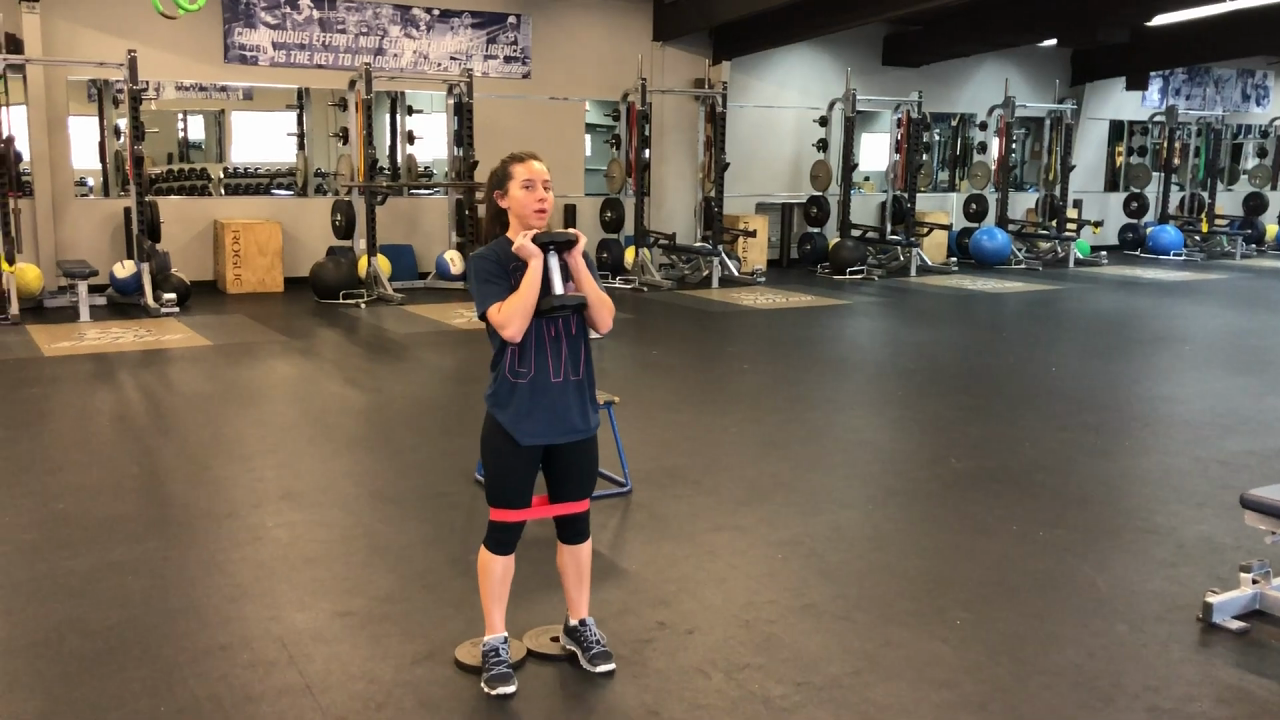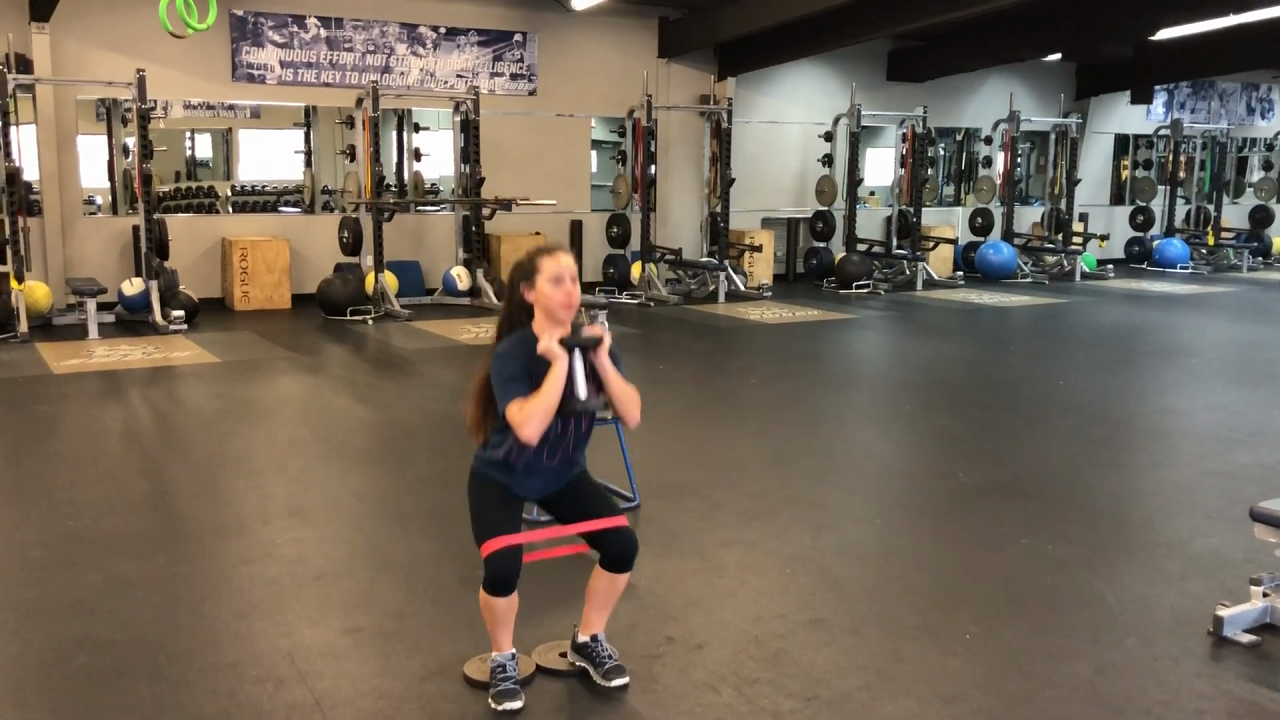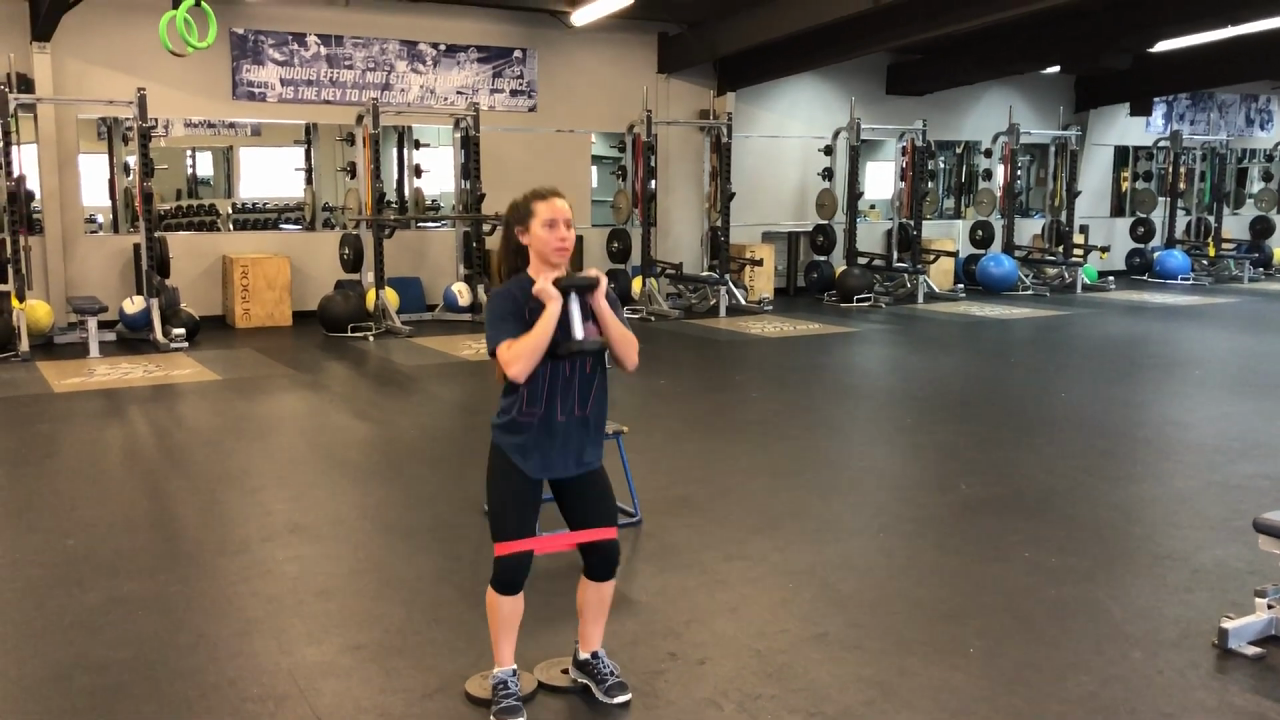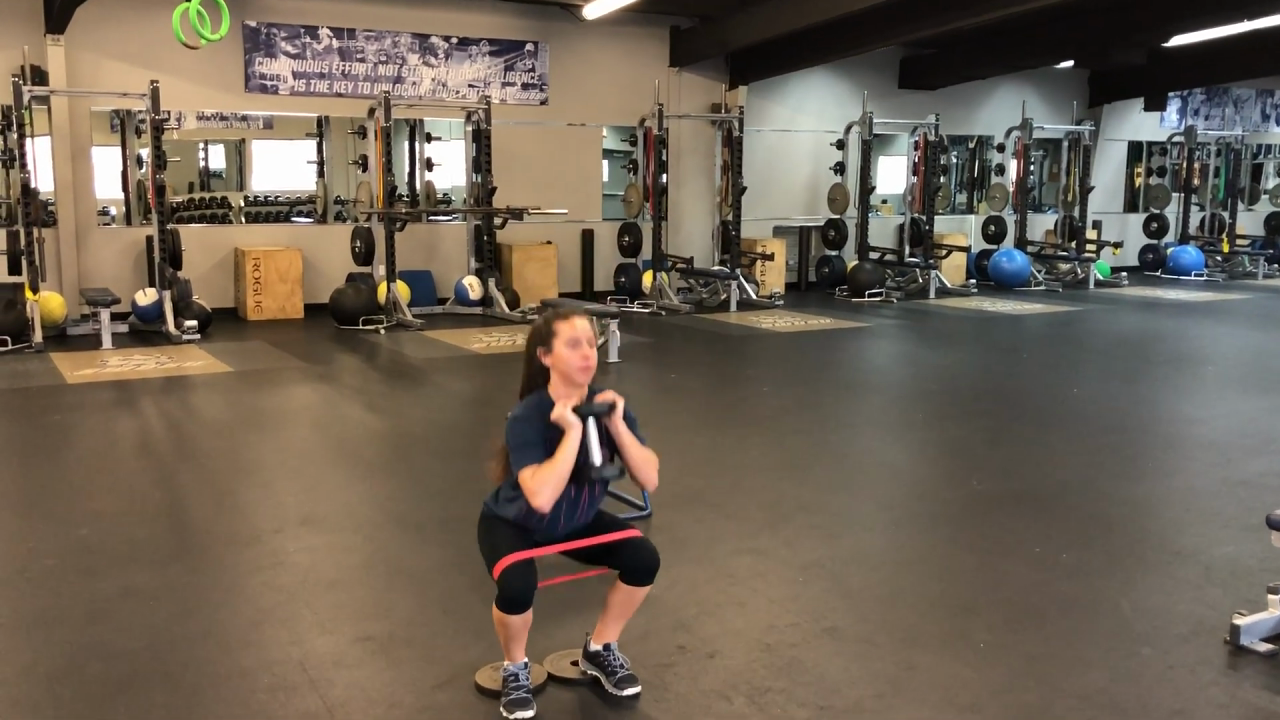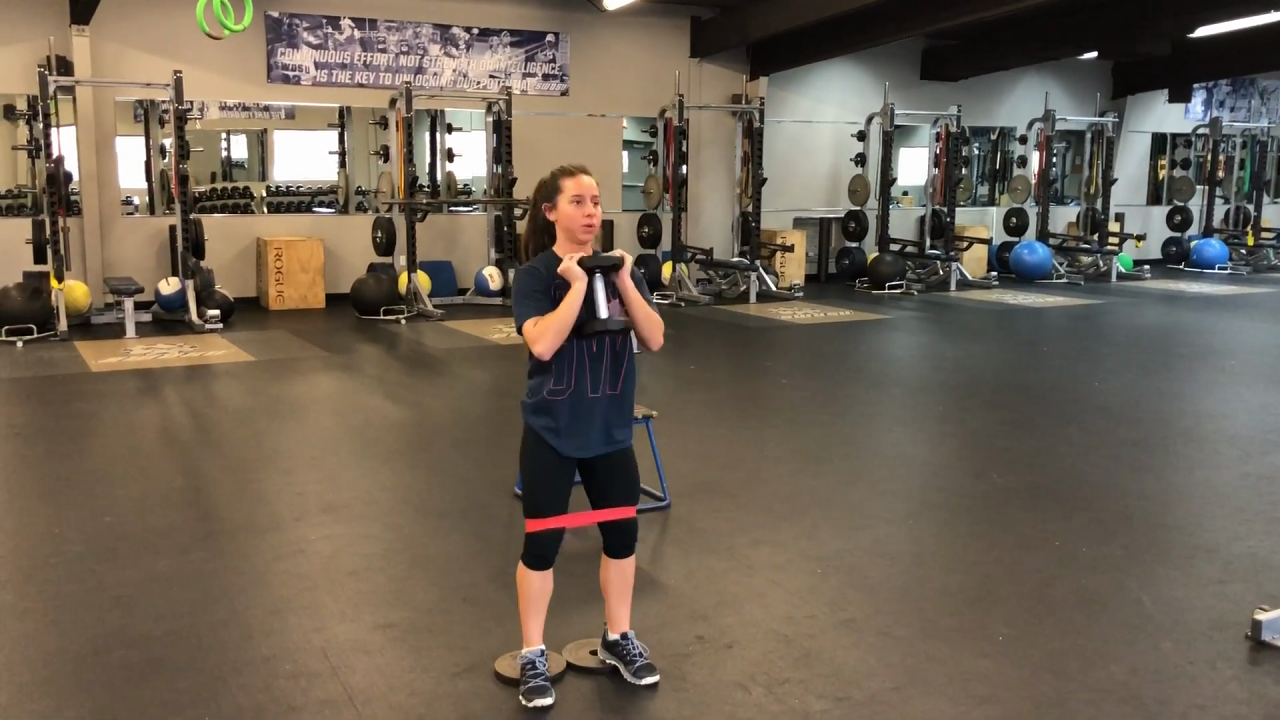
dt=1s
person 1, frame 1
left shoulder: (573, 250)
right shoulder: (488, 260)
left elbow: (604, 322)
right elbow: (510, 327)
left wrist: (574, 262)
right wrist: (535, 263)
left hip: (574, 415)
right hip: (514, 420)
left knee: (575, 523)
right knee: (505, 528)
left ankle: (579, 624)
right ankle: (495, 643)
person 1, frame 2
left shoulder: (591, 342)
right shoulder: (511, 354)
left elbow: (632, 415)
right elbow: (528, 430)
left wrist: (602, 360)
right wrist: (558, 364)
left hip: (564, 475)
right hip: (502, 479)
left knee: (622, 545)
right knee: (503, 567)
left ankle: (588, 641)
right ankle: (503, 661)
person 1, frame 3
left shoulder: (591, 289)
right shoulder: (508, 297)
left elbow: (630, 360)
right elbow: (516, 367)
left wrist: (597, 302)
right wrist: (552, 304)
left hip: (581, 452)
right hip: (519, 453)
left knee: (603, 556)
right knee: (512, 566)
left ankle: (589, 658)
right ankle: (504, 676)
person 1, frame 4
left shoulder: (608, 406)
right shoulder: (527, 418)
left elbow: (650, 480)
right elbow: (542, 498)
left wrist: (617, 425)
right wrist: (572, 432)
left hip: (579, 521)
right hip: (513, 524)
left knee: (643, 560)
right knee: (517, 586)
left ankle: (600, 649)
right ankle: (515, 670)
person 1, frame 5
left shoulder: (617, 266)
right shoulder: (534, 274)
left elbow: (654, 339)
right elbow: (542, 344)
left wrist: (625, 282)
right wrist: (578, 284)
left hip: (610, 431)
right hip: (551, 433)
left knee: (621, 536)
right knee: (542, 542)
left ankle: (618, 640)
right ankle: (532, 657)
